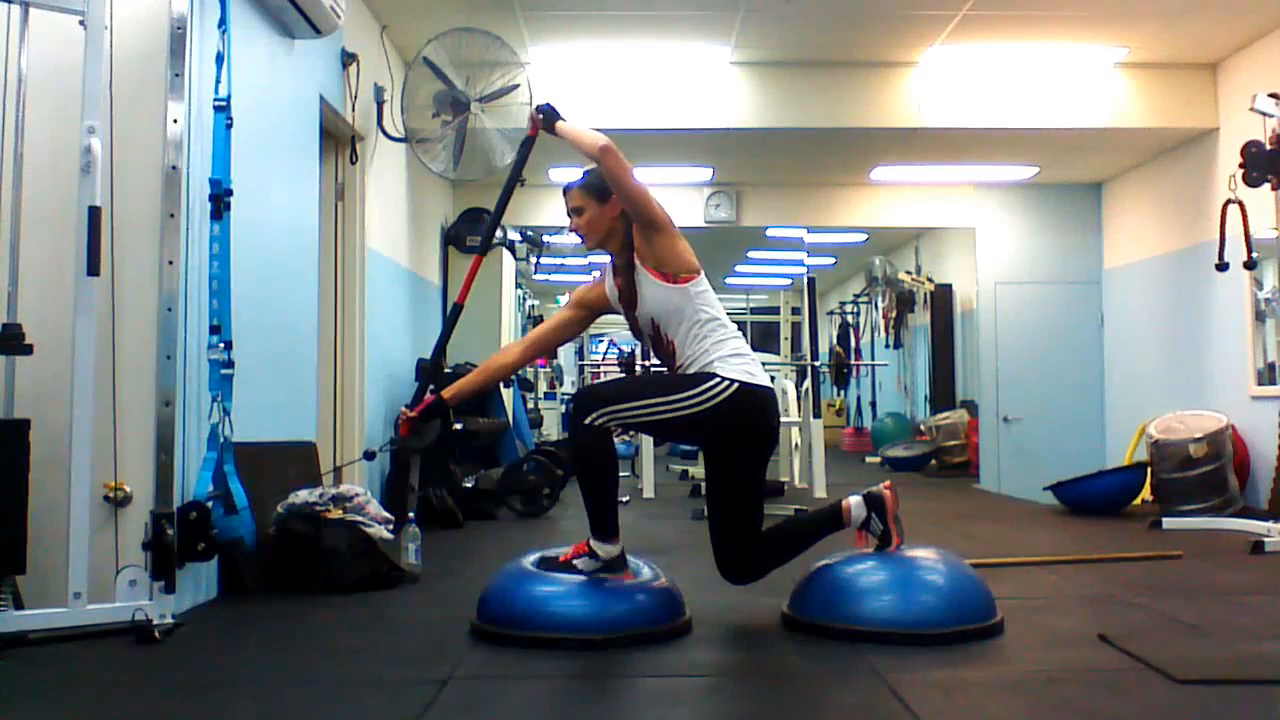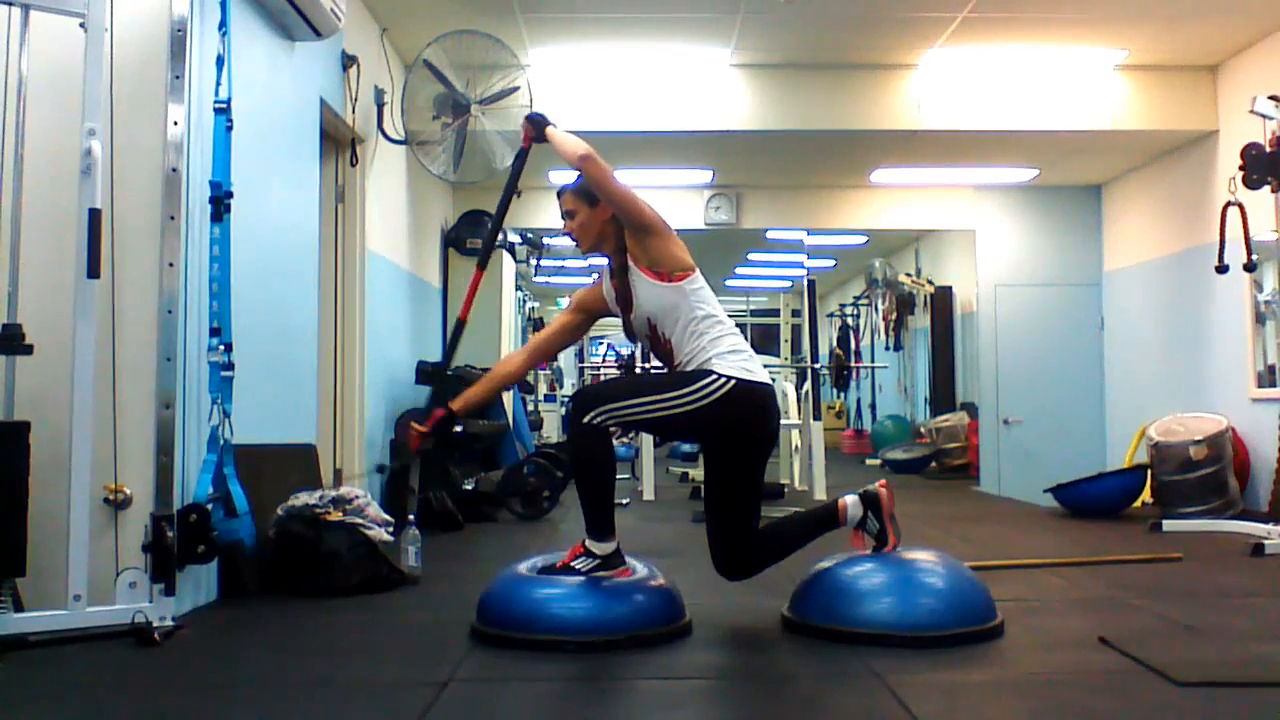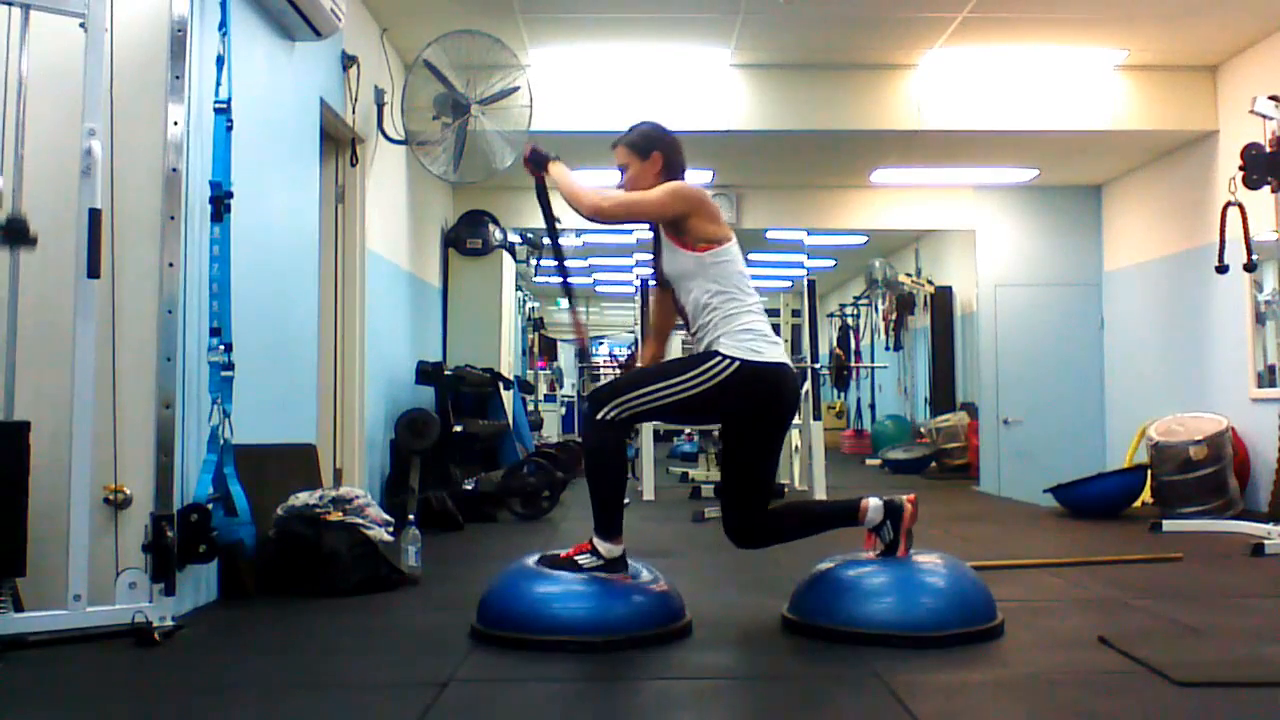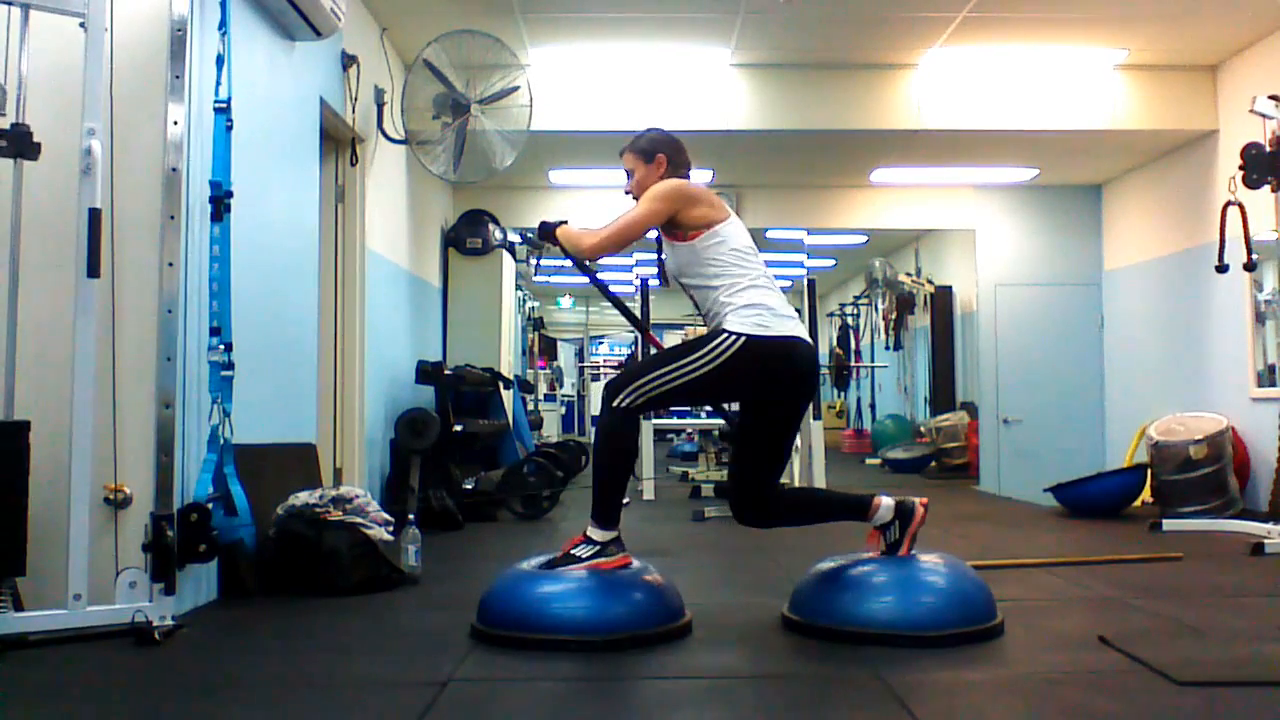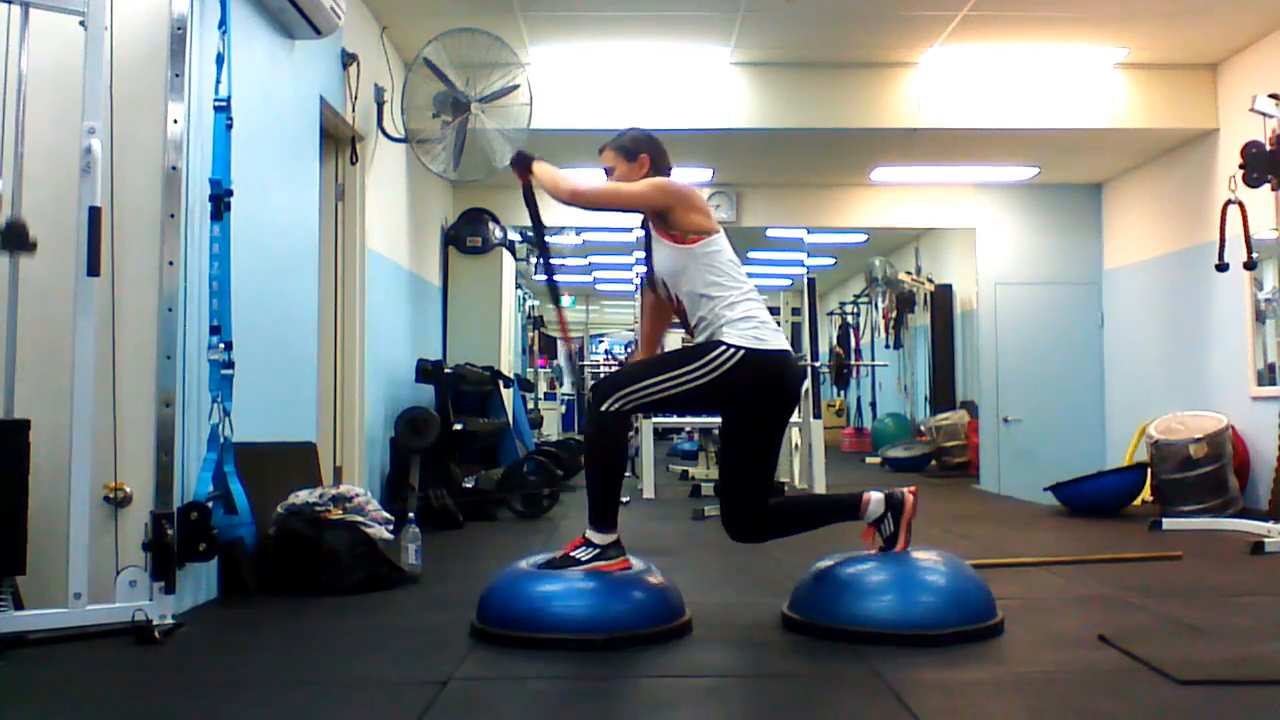
dt=0.5s
person 1, frame 1
left shoulder: (657, 240)
right shoulder: (600, 293)
left elbow: (606, 151)
right elbow: (522, 350)
left wrist: (556, 124)
right wrist: (443, 399)
left hip: (738, 395)
right hip: (731, 407)
left knee: (590, 408)
right knee: (741, 565)
left ankle: (605, 551)
right ankle: (862, 507)
person 1, frame 2
left shoulder: (648, 235)
right shoulder: (596, 296)
left elbow: (585, 160)
right elbow: (525, 358)
left wrist: (546, 130)
right wrist: (451, 412)
left hip: (735, 392)
right hip: (737, 405)
left knee: (588, 408)
right knee: (736, 560)
left ankle: (601, 551)
right ankle: (861, 507)
person 1, frame 3
left shoulder: (688, 200)
right shoulder: (664, 243)
left elbow: (595, 207)
right elbow: (655, 341)
left wrist: (551, 167)
right wrist: (606, 432)
left hip: (744, 368)
right hip: (767, 382)
left knee: (604, 407)
right knee: (748, 528)
left ankle: (607, 551)
right ankle: (881, 512)
person 1, frame 4
left shoulder: (676, 193)
right shoulder: (700, 214)
left elbow: (594, 246)
left wrist: (557, 231)
left hip: (755, 344)
right hip: (792, 356)
left knee: (620, 396)
right knee: (753, 503)
left ankle: (602, 539)
right ankle: (890, 510)
person 1, frame 5
left shoulder: (670, 194)
right shoulder: (658, 248)
left elbow: (575, 194)
right elbow: (648, 350)
left wrist: (532, 166)
right wrist: (620, 425)
left hip: (747, 356)
right hip: (769, 371)
left knee: (606, 398)
right knee: (747, 522)
left ankle: (602, 543)
right ankle: (881, 505)
